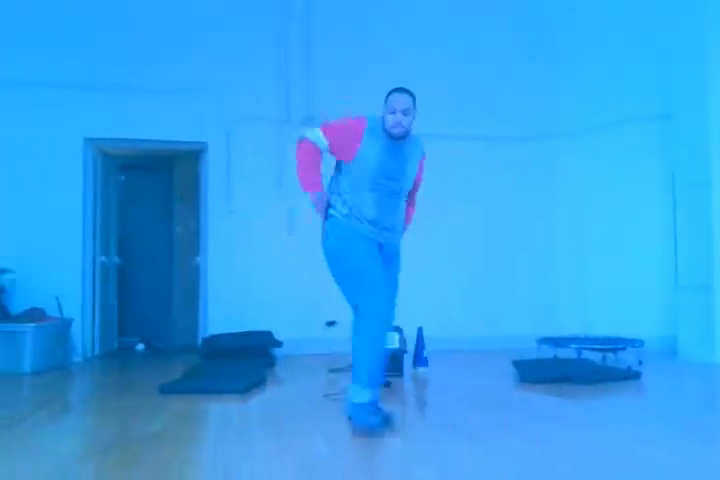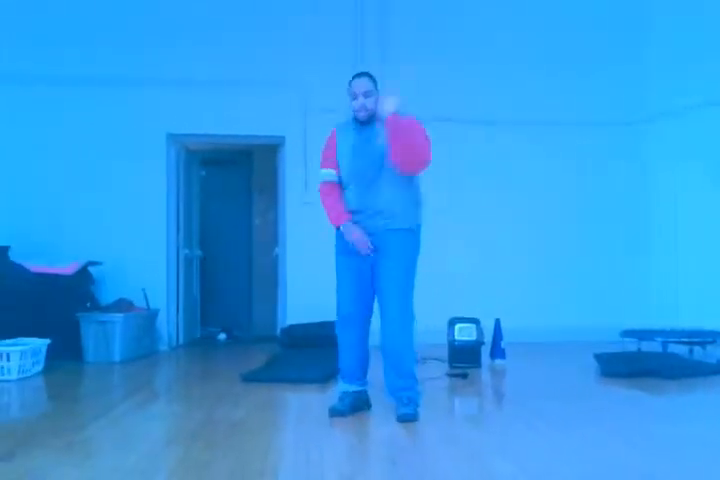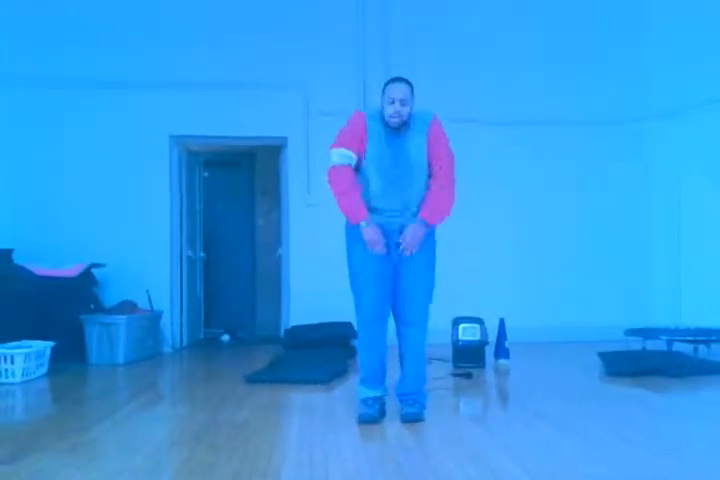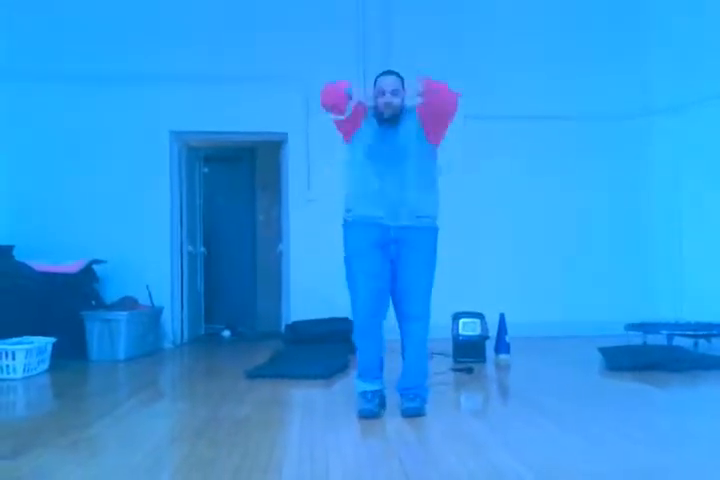
dt=0.3s
person 1, frame 1
left shoulder: (416, 150)
right shoulder: (359, 131)
right elbow: (310, 142)
left wrist: (400, 226)
right wrist: (314, 188)
left hip: (385, 242)
right hip: (348, 234)
left knee: (378, 322)
right knee: (371, 304)
left ankle: (363, 400)
right ankle: (361, 396)
person 1, frame 2
left shoulder: (406, 128)
right shoulder: (339, 136)
left elbow: (414, 161)
right elbow: (328, 187)
left wrist: (391, 117)
right wrist: (345, 225)
left hip: (398, 234)
right hip: (352, 235)
left knee: (397, 313)
right knee: (350, 313)
left ankle: (405, 394)
right ankle: (353, 389)
person 1, frame 3
left shoulder: (430, 128)
right shoulder: (361, 125)
left elbow: (443, 181)
right elbow: (339, 171)
left wrist: (423, 224)
right wrist: (363, 222)
left hip: (415, 236)
right hip: (368, 233)
left knee: (413, 317)
right knee: (371, 315)
left ankle: (412, 396)
right ankle: (372, 395)
person 1, frame 4
left shoulder: (423, 122)
right shoulder: (358, 122)
left elbow: (447, 101)
right elbow: (331, 99)
left wrist: (428, 92)
right wrist: (345, 94)
left hip: (416, 231)
right hip: (365, 229)
left knee: (415, 311)
right knee: (367, 308)
left ankle: (413, 391)
right ankle: (370, 388)
